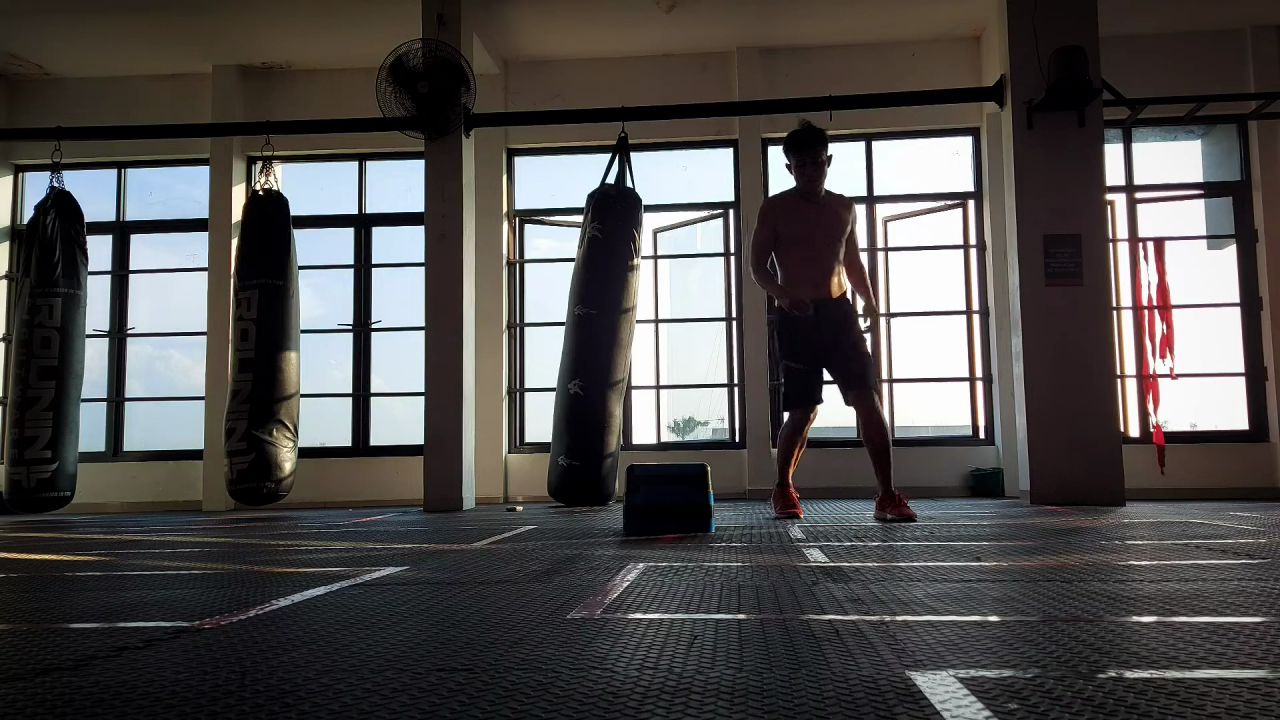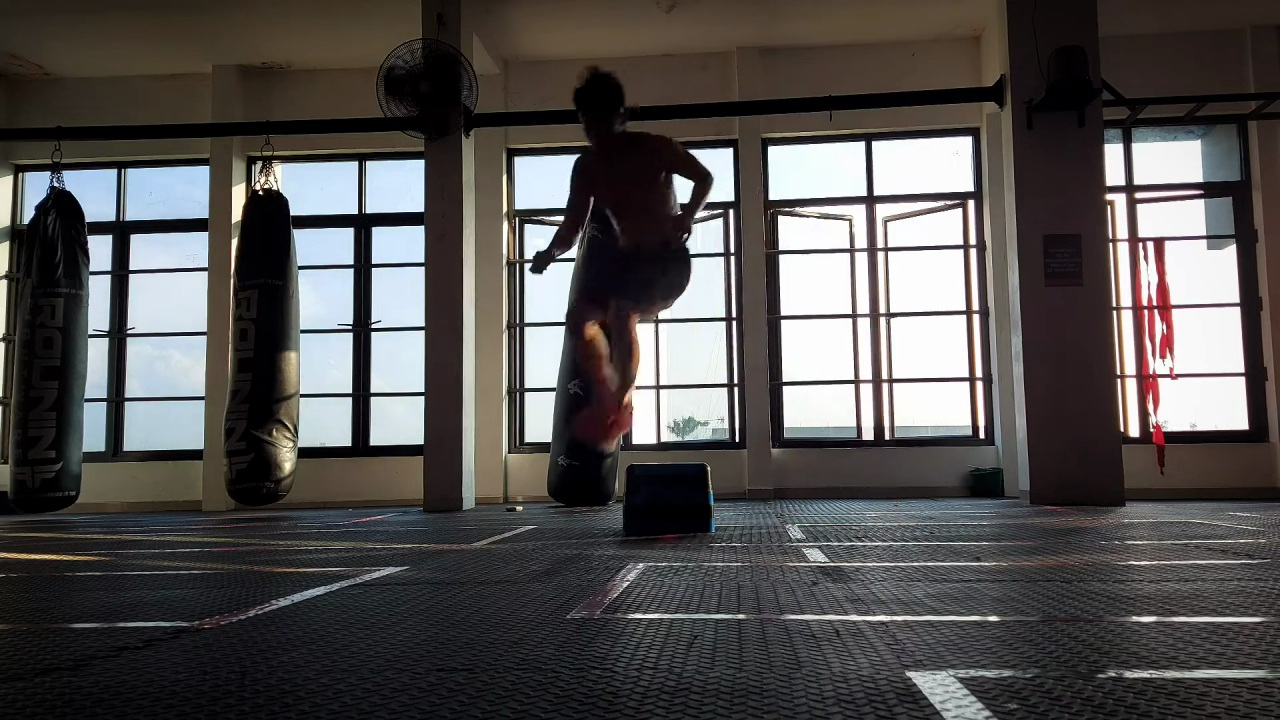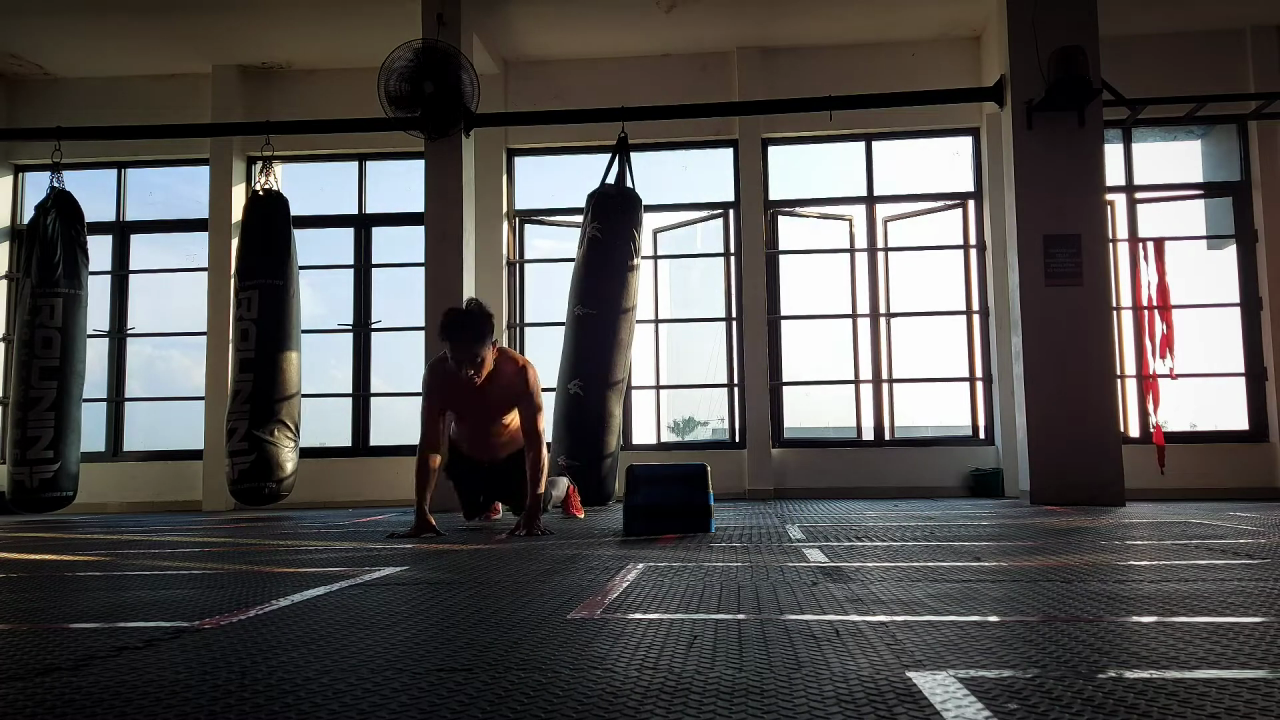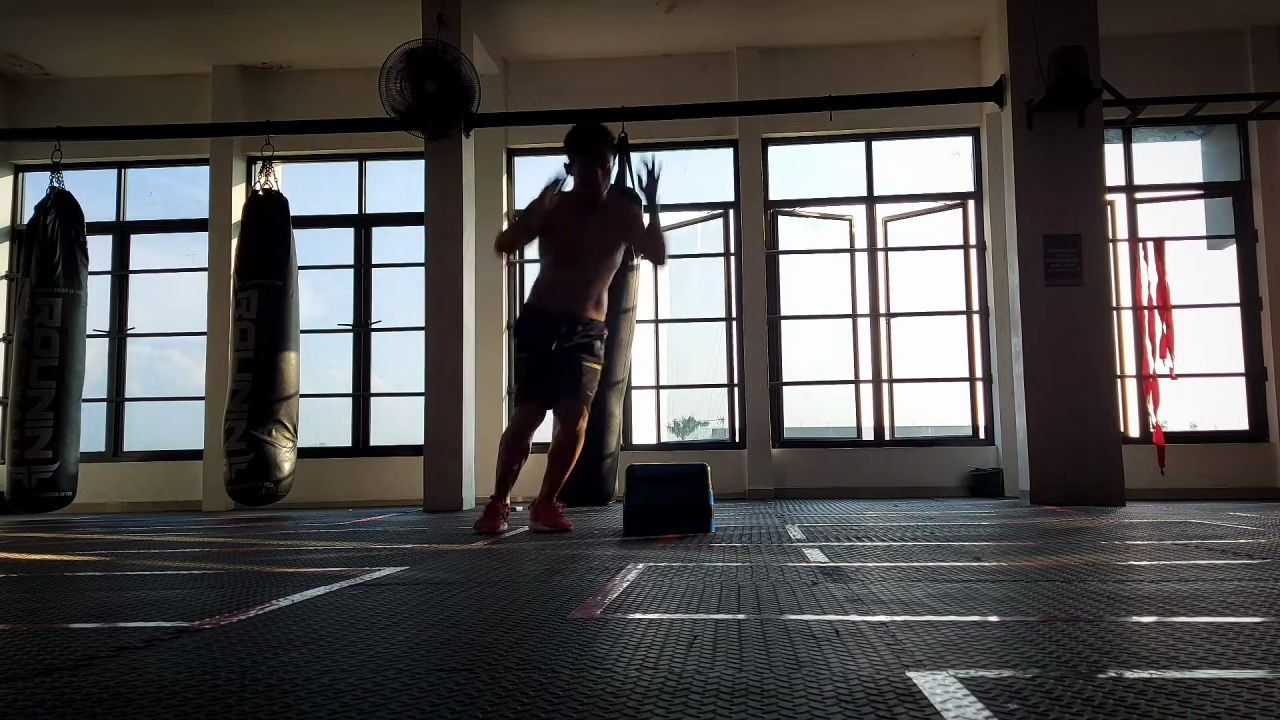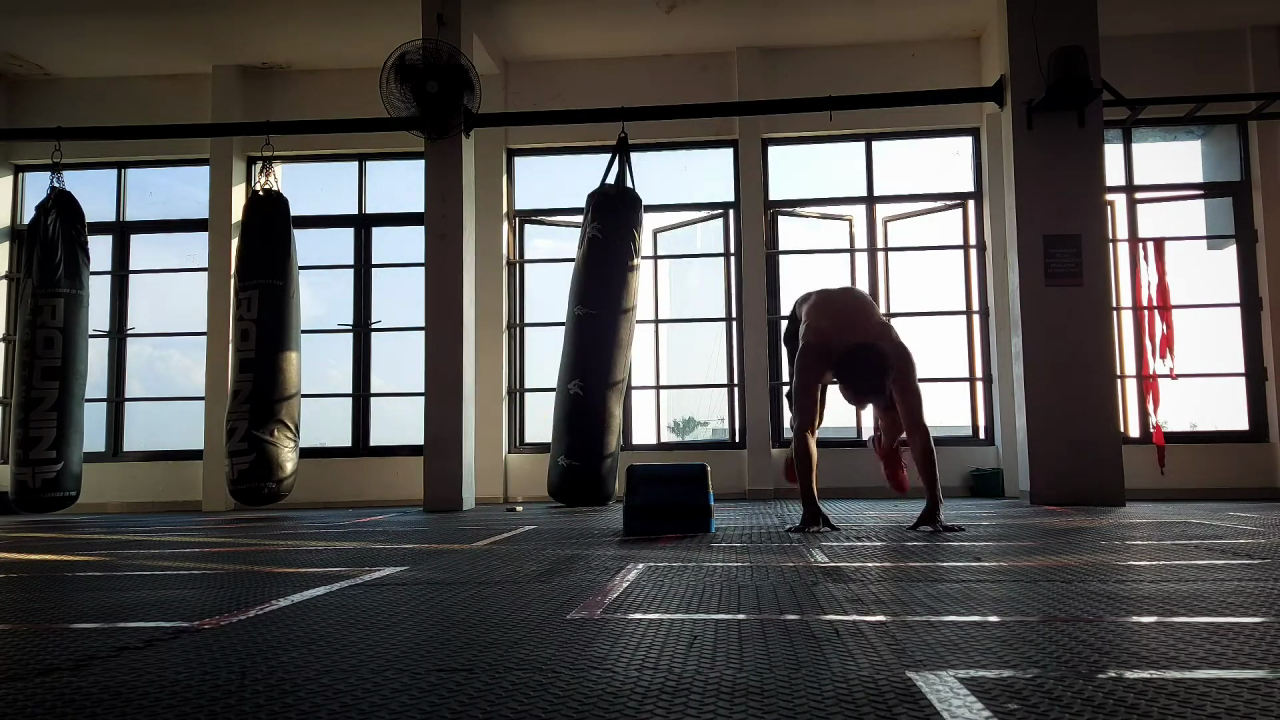
dt=1s
person 1, frame 1
left shoulder: (844, 208)
right shoulder: (775, 208)
right elbow: (758, 266)
left wrist: (870, 301)
right wrist: (782, 293)
left hip: (839, 312)
right hip: (797, 317)
left knee: (867, 399)
right knee: (802, 412)
left ankle: (887, 494)
right ankle: (783, 488)
person 1, frame 2
left shoulder: (655, 147)
right shoulder: (586, 166)
left elbow: (704, 177)
right elbow: (572, 227)
left wrist: (687, 217)
right wrist: (550, 253)
left hip: (667, 260)
right hip: (627, 260)
left knee: (621, 313)
right knee: (578, 317)
left ankle: (617, 404)
right ankle: (606, 395)
person 1, frame 3
left shoulder: (519, 370)
right shoulder: (438, 373)
left elbow: (536, 443)
right elbow: (430, 446)
left wrist: (533, 513)
right wrist: (421, 514)
left ankle: (565, 488)
right ankle: (493, 493)
person 1, frame 4
left shoulder: (626, 211)
right shoulder: (550, 206)
left elbow: (658, 257)
right elbow: (504, 246)
left wrist: (652, 207)
right wrist: (540, 210)
left hip: (587, 328)
right hip: (539, 321)
left knee: (575, 417)
right knee: (527, 416)
left ankle: (545, 503)
right ankle: (498, 502)
person 1, frame 5
left shoulder: (897, 358)
right shoulder: (812, 356)
left elbow: (918, 430)
right elbow: (804, 430)
left wrist: (934, 505)
right wrist: (811, 507)
left knee: (893, 415)
right knee: (808, 416)
left ankle: (885, 443)
